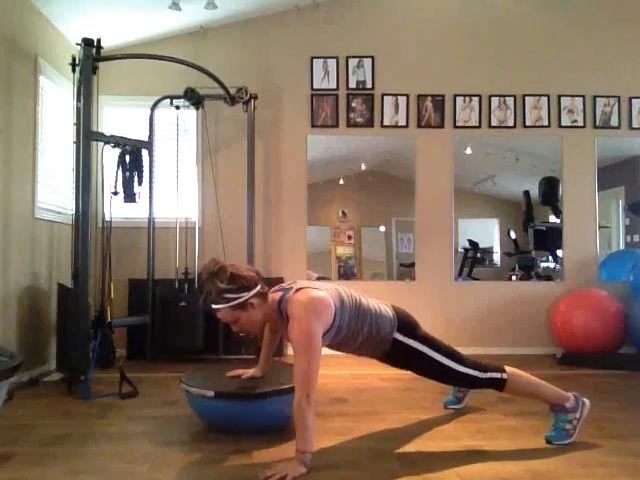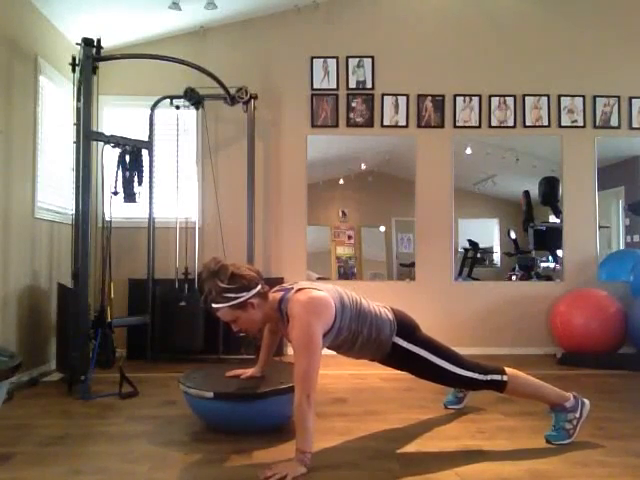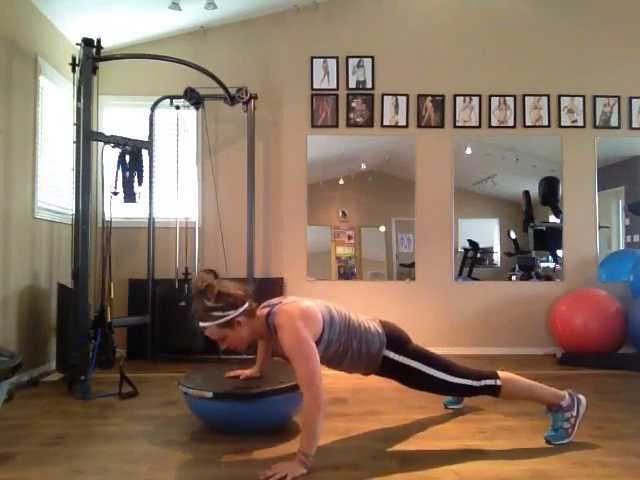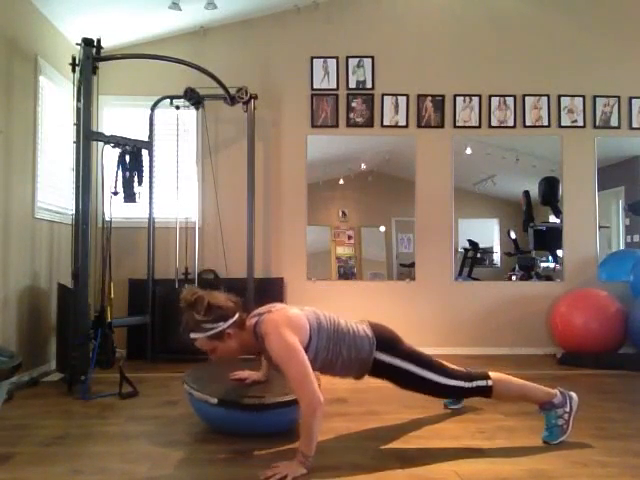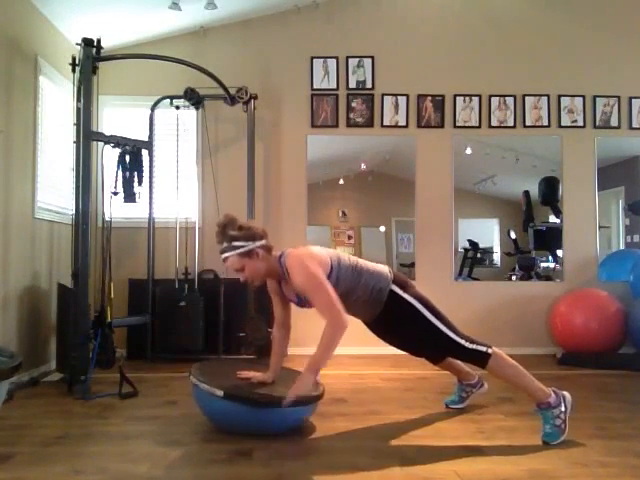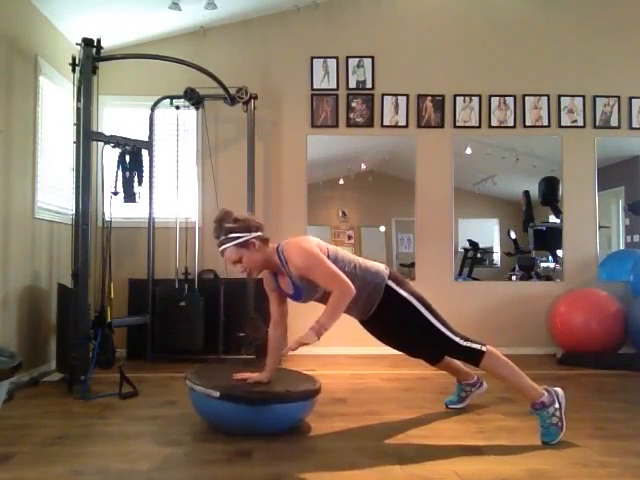
dt=0.5s
person 1, frame 1
left shoulder: (303, 311)
right shoulder: (272, 298)
left elbow: (305, 396)
right elbow: (273, 327)
right wrist: (260, 368)
left hip: (395, 334)
right hip: (380, 330)
left knee: (477, 372)
left ankle: (569, 403)
right ankle: (461, 390)
person 1, frame 2
left shoulder: (303, 312)
right shoulder: (275, 298)
left elbow: (305, 395)
right elbow: (273, 327)
right wrist: (259, 368)
left hip: (394, 337)
right hip: (380, 331)
left knee: (479, 375)
left ankle: (568, 403)
right ankle: (461, 389)
person 1, frame 3
left shoulder: (289, 325)
right shoulder: (262, 314)
left elbow: (315, 399)
right wrist: (257, 368)
left hip: (385, 350)
right hip: (372, 342)
left knee: (473, 381)
left ankle: (564, 401)
right ankle: (460, 394)
person 1, frame 4
left shoulder: (275, 334)
right shoulder: (254, 320)
left elbow: (313, 403)
right wrist: (262, 373)
left hip: (376, 351)
right hip: (362, 341)
left knee: (467, 385)
right knee: (437, 377)
left ankle: (555, 399)
right ankle: (460, 374)
person 1, frame 5
left shoulder: (299, 265)
right shoulder: (275, 278)
left elbow: (338, 321)
right elbow: (281, 326)
left wrist: (311, 373)
right wrist: (270, 373)
left hip: (391, 295)
right hip: (373, 311)
left knee: (464, 347)
right knee: (429, 351)
left ankle: (551, 400)
right ankle: (470, 383)
person 1, frame 6
left shoulder: (297, 252)
right shoulder: (271, 276)
left elbow: (345, 289)
right elbow: (277, 325)
left wrist: (315, 331)
right wrist: (267, 373)
left hip: (387, 292)
right hip: (368, 312)
left knee: (456, 345)
right knee: (426, 351)
left ankle: (544, 399)
right ankle: (469, 382)
